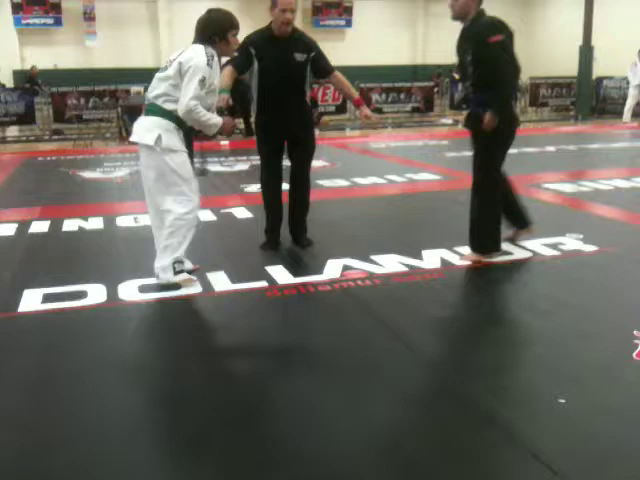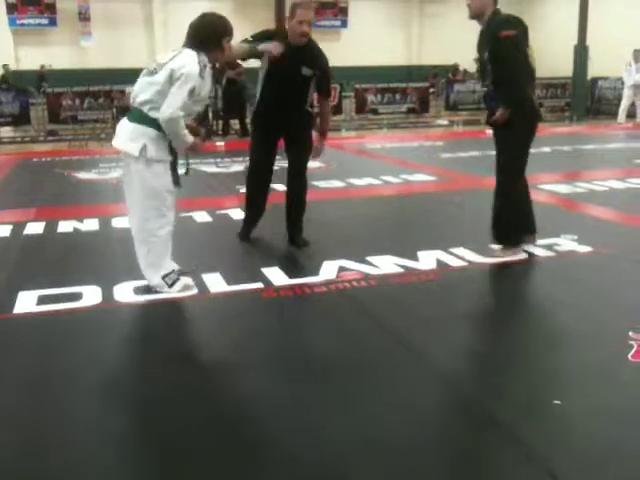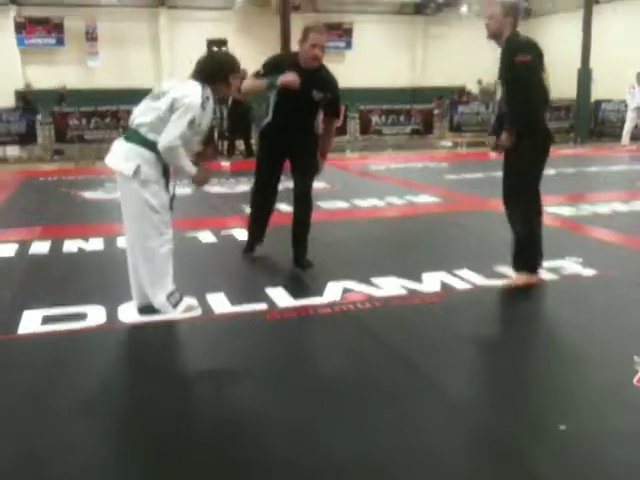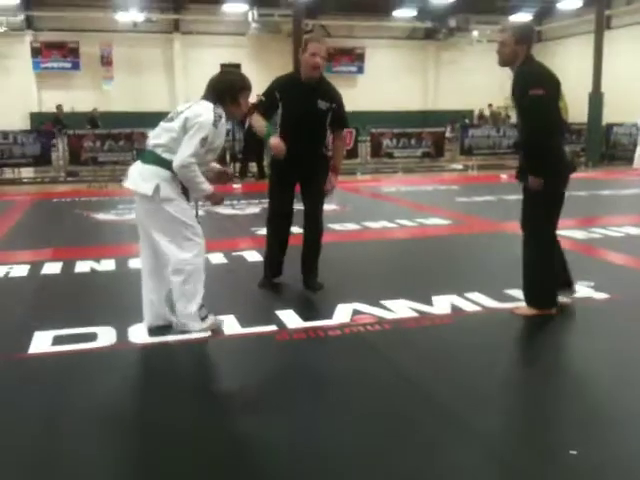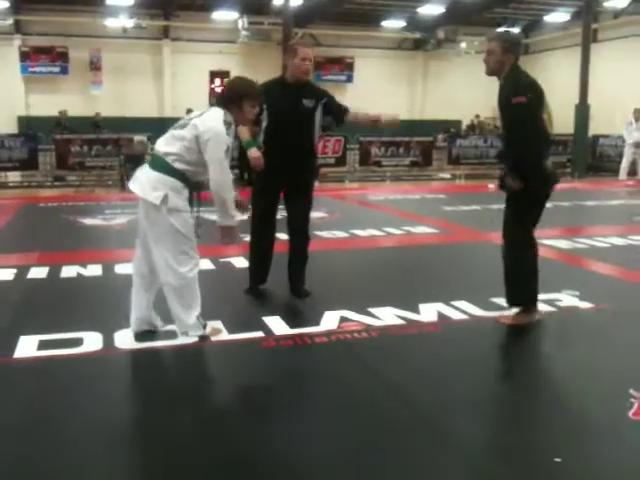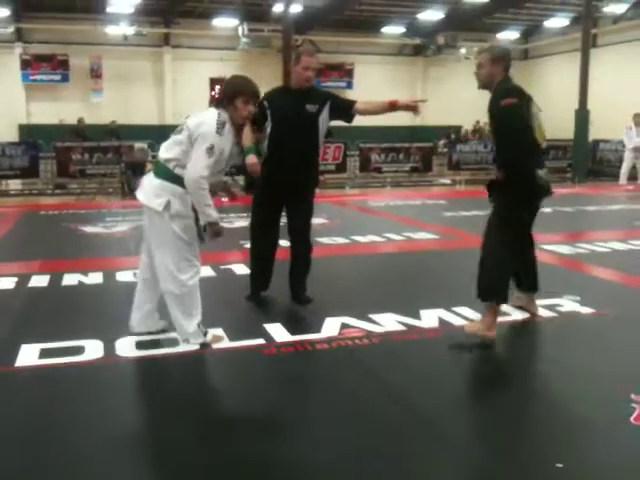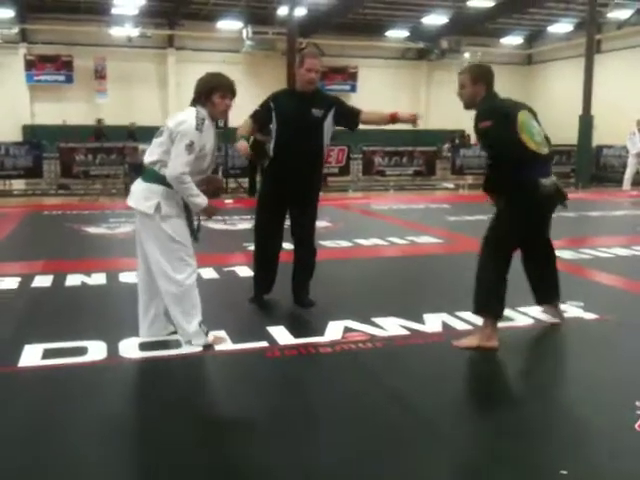
dt=0.4s
person 1, frame 1
left shoulder: (491, 29)
right shoulder: (467, 33)
left elbow: (509, 73)
left wrist: (496, 111)
right wrist: (475, 110)
left hip: (494, 118)
right hip: (481, 115)
left knee: (484, 180)
right knee: (491, 174)
left ankle: (485, 246)
right ankle: (519, 222)
person 1, frame 2
left shoulder: (508, 25)
right shoulder: (487, 32)
left elbow: (519, 69)
left wrist: (507, 107)
right wrist: (495, 107)
left hip: (518, 115)
right hip: (503, 114)
left knee: (509, 175)
right knee: (509, 174)
left ankle: (511, 241)
right ankle: (524, 232)
person 1, frame 3
left shoulder: (522, 48)
right shoulder: (510, 49)
left elbow: (529, 95)
left wrist: (511, 131)
right wrist: (503, 130)
left hip: (529, 138)
right hip: (520, 137)
left knee: (523, 199)
right knee: (515, 197)
left ankle: (528, 268)
right ankle: (527, 257)
person 1, frame 4
left shoulder: (535, 77)
right shoulder: (524, 74)
left elbow: (543, 128)
left wrist: (535, 171)
right wrist: (531, 168)
left hip: (547, 168)
right hip: (543, 166)
left knee: (537, 231)
right knee: (538, 228)
left ankle: (542, 301)
right ankle: (560, 282)
person 1, frame 5
left shoulder: (519, 86)
right shoulder: (515, 83)
left elbow: (527, 137)
left wrist: (515, 174)
right wrist: (513, 170)
left hip: (529, 177)
right hip: (531, 174)
left knee: (516, 238)
right knee: (520, 236)
left ankle: (526, 307)
right ankle: (528, 301)
person 1, frame 6
left shoulder: (506, 95)
right shoulder: (517, 94)
left elbow: (517, 138)
right elbow: (533, 138)
left wrist: (503, 166)
right wrist: (507, 166)
left hip: (517, 183)
right hip: (533, 180)
left knee: (497, 244)
right knee: (519, 237)
left ankle: (489, 321)
right ankle: (528, 297)
person 1, frame 7
left shoulder: (488, 112)
right shoulder: (516, 107)
left elbow: (502, 157)
right elbow: (537, 150)
left wrist: (494, 190)
left hip: (525, 194)
right hip: (545, 190)
left knee: (494, 253)
right knee: (538, 248)
left ankle: (488, 332)
right ankle: (552, 306)
person 2, frame 1
left shoulder: (198, 55)
right shoulder: (202, 59)
right elbow: (188, 107)
left wrist: (214, 123)
right wrist: (218, 124)
left hip: (159, 132)
right hip: (163, 134)
left knee: (167, 202)
right knee: (184, 203)
left ankle: (171, 259)
right ankle: (168, 268)
person 2, frame 2
left shoulder: (182, 58)
right shoulder: (194, 68)
right elbow: (168, 115)
left wrist: (185, 127)
right wrist: (186, 141)
left hip: (137, 135)
right hip: (145, 140)
left knee: (149, 208)
right knee: (156, 211)
left ankle: (155, 265)
right ankle: (161, 276)
person 2, frame 3
left shoulder: (189, 90)
right shoulder: (197, 99)
right elbow: (169, 143)
left wrist: (195, 151)
right wrist: (192, 172)
left hip: (134, 157)
right hip: (140, 162)
left knee: (143, 232)
right knee: (155, 232)
left ankle: (147, 297)
right ankle: (165, 300)
person 2, frame 4
left shoulder: (203, 110)
right shoulder: (209, 118)
right elbow: (184, 163)
left wrist: (215, 171)
right wrist: (206, 191)
left hip: (148, 178)
right hip: (160, 182)
left knee: (157, 252)
right knee: (188, 246)
left ankle: (157, 317)
right ankle: (193, 316)
person 2, frame 5
left shoulder: (214, 118)
right shoulder: (219, 129)
left elbow: (215, 172)
right elbow: (220, 180)
left wrist: (234, 198)
right wrist: (228, 221)
left hip: (154, 183)
right hip: (165, 189)
left knee: (150, 257)
right knee: (181, 259)
left ankle: (142, 320)
right ankle: (191, 325)
person 2, frame 6
left shoulder: (219, 122)
right shoulder: (212, 127)
right elbow: (195, 177)
right wrist: (211, 218)
left hip: (162, 191)
right hip: (168, 195)
left knee: (159, 262)
right knee: (182, 265)
left ankle: (144, 320)
right ankle: (192, 332)
person 2, frame 7
left shoulder: (200, 122)
right shoulder: (193, 125)
right elbow: (177, 173)
left wrist: (203, 181)
right wrist: (201, 203)
left hip: (155, 195)
right hip: (160, 198)
left knee: (156, 266)
right knee: (180, 266)
left ankle: (155, 326)
right ankle: (195, 332)
person 3, frame 1
left shoulder: (305, 44)
right shoulder: (254, 42)
left elbow: (331, 74)
right elbow: (231, 69)
left wrist: (359, 103)
right wrist: (222, 91)
left hip: (300, 120)
right hip: (268, 121)
left knee: (301, 177)
right knee: (270, 178)
left ankle: (299, 232)
right ankle: (272, 235)
person 3, frame 2
left shoulder: (317, 58)
right shoulder: (269, 38)
left elbow: (323, 99)
right elbow: (234, 53)
left wrist: (322, 135)
left hip: (299, 121)
right hip: (266, 117)
left knee: (298, 176)
right knee: (259, 171)
left ankle: (295, 232)
right ankle: (250, 221)
person 3, frame 3
left shoulder: (327, 81)
right shoulder: (279, 63)
left elbow: (330, 120)
right elbow: (246, 87)
left wrist: (322, 153)
right wrist: (275, 82)
left hip: (305, 142)
right hip: (273, 137)
left knee: (303, 196)
right knee: (263, 189)
left ankle: (300, 252)
right ankle: (253, 238)
person 3, frame 4
left shoulder: (330, 94)
right shoulder: (281, 85)
left elbow: (338, 134)
right elbow: (256, 116)
left wrist: (334, 171)
right wrist: (270, 135)
left hip: (316, 164)
right hip: (284, 161)
left knee: (314, 220)
right knee: (278, 217)
left ankle: (310, 275)
right ankle: (271, 273)
person 3, frame 5
left shoulder: (317, 95)
right shoulder: (268, 90)
left elbow: (348, 114)
left wrist: (376, 119)
right wrist: (251, 146)
left hip: (302, 171)
right hip: (269, 169)
left knee: (299, 227)
right knee: (263, 224)
left ankle: (297, 282)
right ankle: (256, 280)
person 3, frame 6
left shoulder: (324, 100)
right shoulder: (273, 97)
left elbow: (360, 107)
right elbow: (250, 127)
left wrist: (397, 105)
right wrist: (250, 152)
left hip: (303, 179)
right hip: (271, 177)
left knee: (301, 235)
right knee: (262, 232)
left ankle: (298, 288)
right ankle: (257, 287)
person 3, frame 7
left shoulder: (329, 103)
right shoulder: (278, 99)
left elbow: (363, 116)
right elbow: (252, 123)
left wrist: (396, 117)
right wrist: (242, 138)
left hip: (307, 181)
right hip: (275, 178)
left knee: (304, 239)
right knee: (266, 234)
left ankle: (300, 291)
right ankle: (260, 289)
